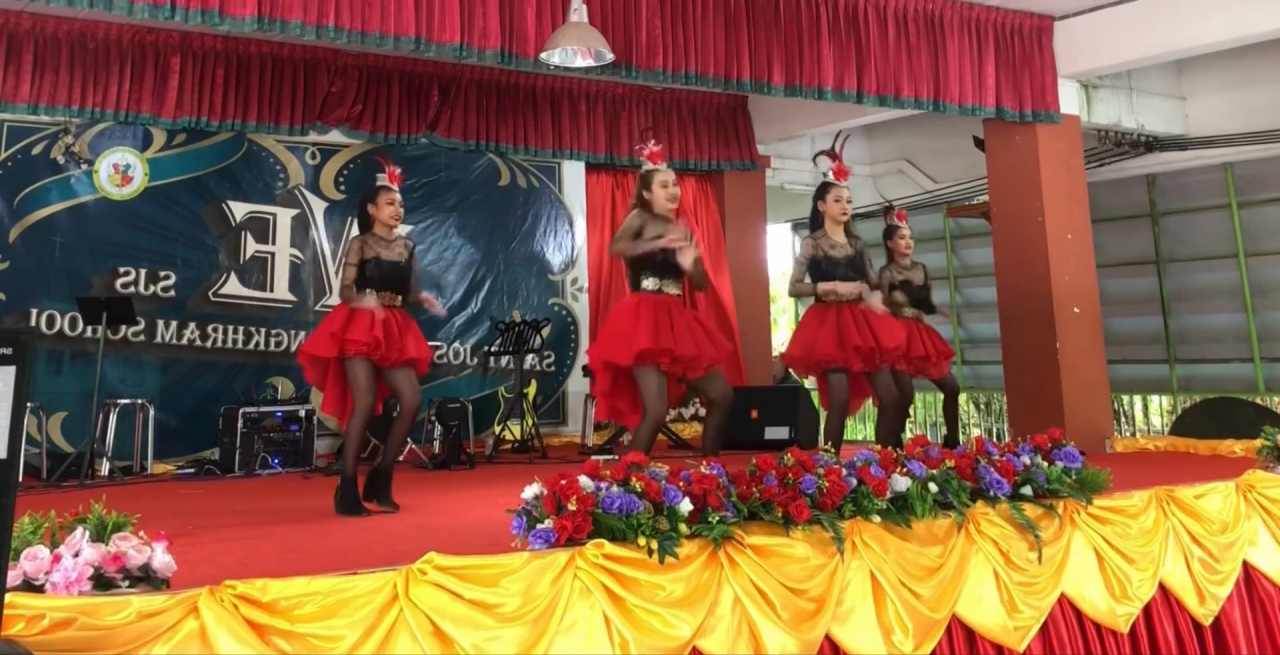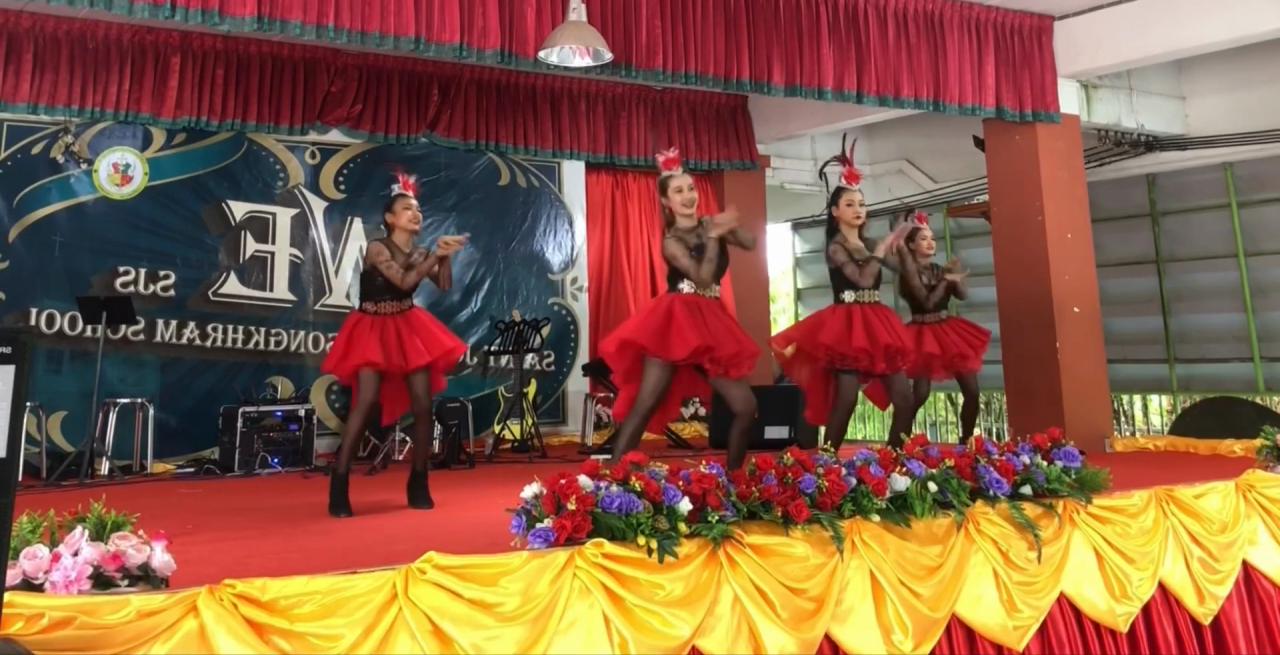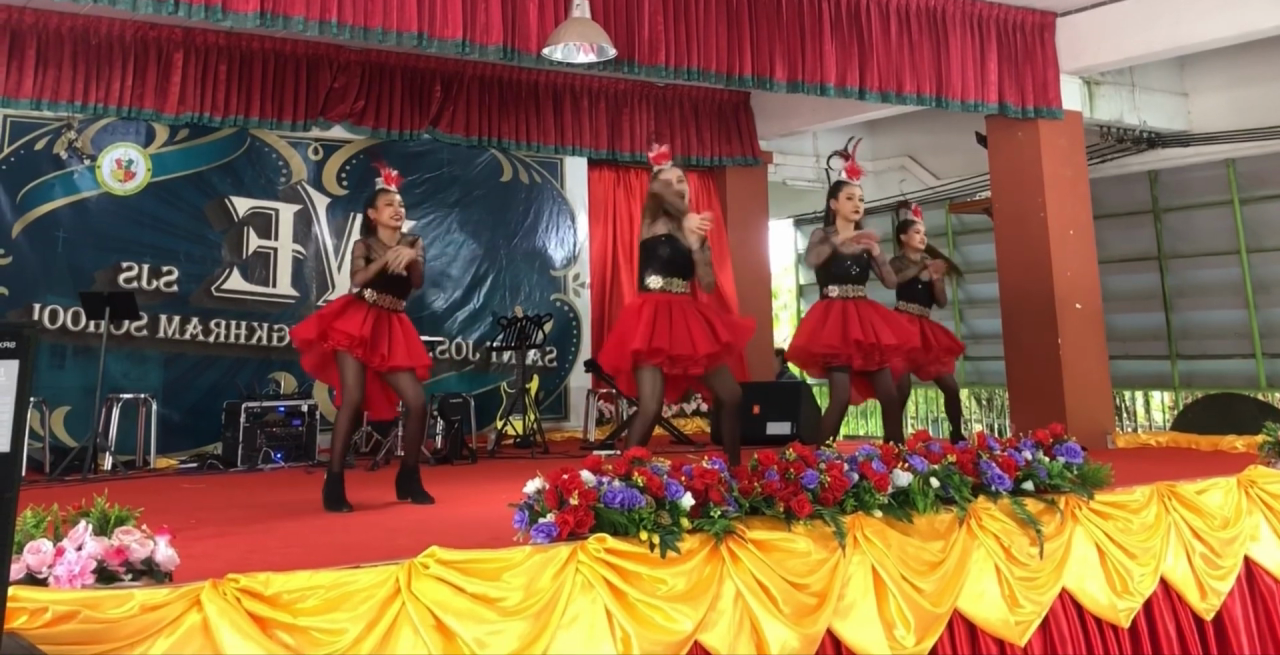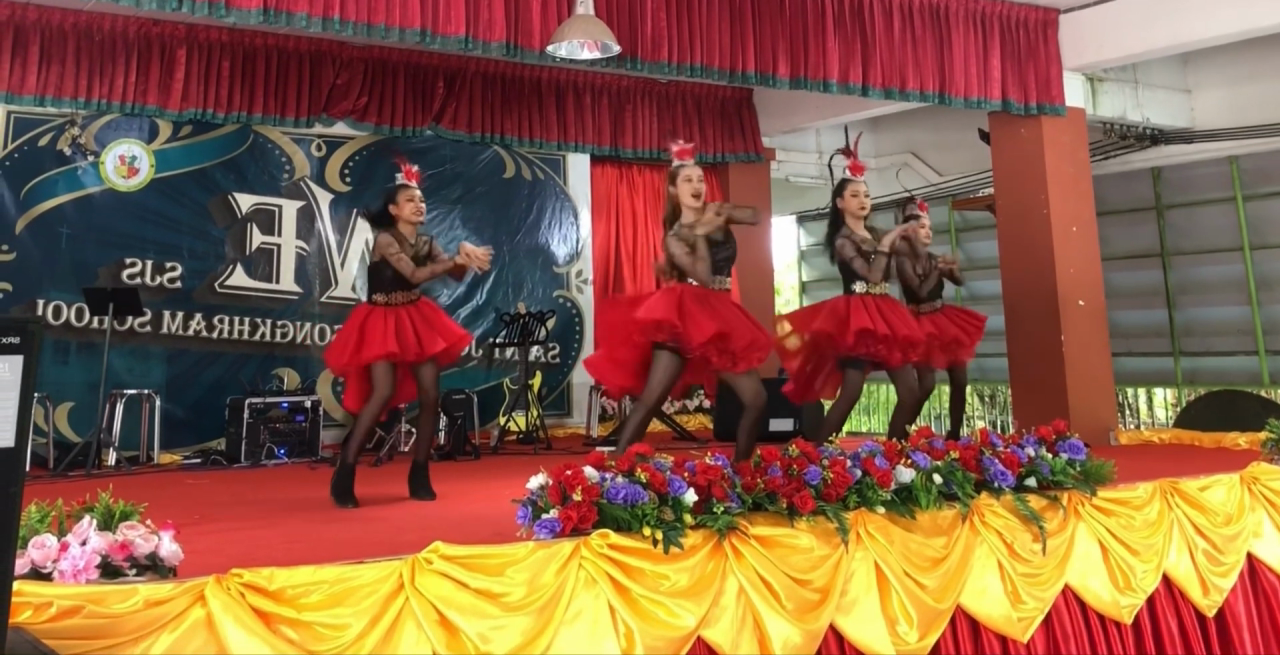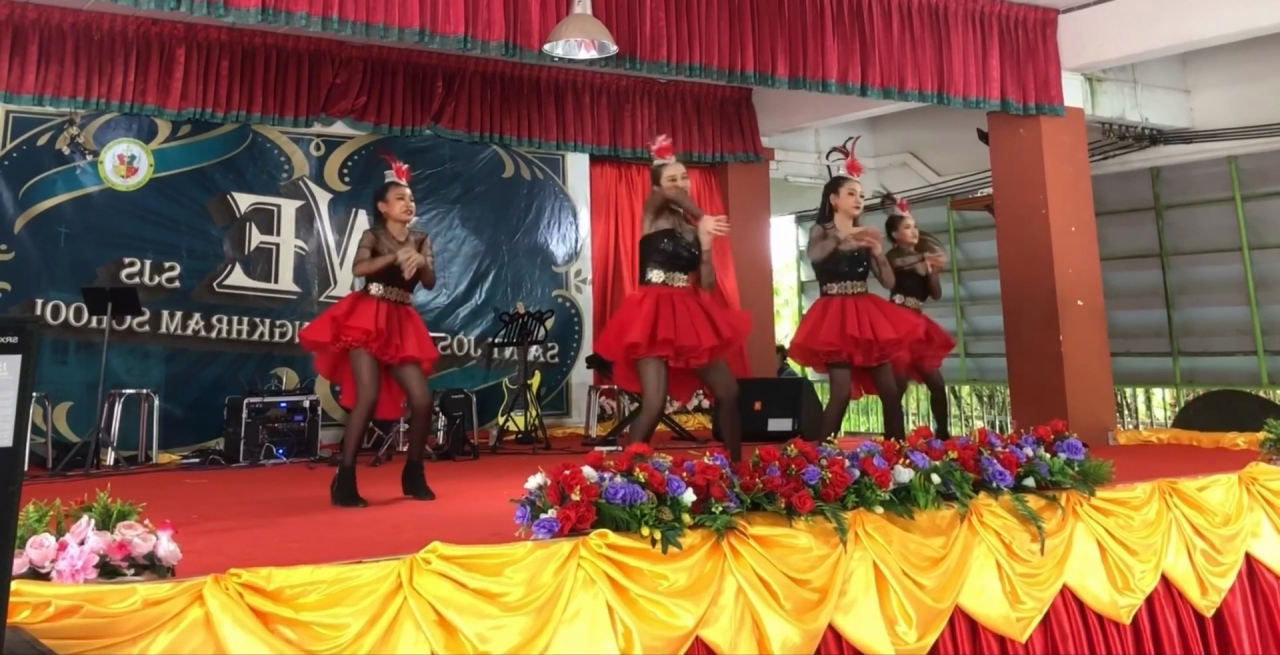
dt=0.4s
person 1, frame 1
left shoulder: (406, 246)
right shoulder: (359, 244)
left elbow: (409, 291)
right elbow: (346, 289)
left wrist: (426, 298)
right wrist: (364, 301)
left hip: (395, 329)
right hip: (359, 326)
left knee: (411, 403)
right knee: (364, 403)
left ankle: (379, 482)
right ankle: (347, 490)
person 1, frame 2
left shoulder: (420, 254)
right shoulder: (377, 248)
left elbow: (445, 285)
right elbow: (404, 281)
left wrist: (444, 255)
right wrist: (437, 253)
left hip: (409, 330)
right hip: (373, 330)
left knee: (423, 407)
right knee: (366, 402)
left ankle: (418, 484)
right ankle: (339, 484)
person 1, frame 3
left shoulder: (413, 243)
right shoulder: (363, 245)
left elbow: (418, 281)
right elbow: (356, 280)
left wrist: (409, 259)
right wrist: (385, 259)
left hip: (392, 329)
right hip: (356, 323)
left knee: (417, 403)
right knee: (352, 401)
left ankle: (409, 478)
right ankle: (334, 483)
person 1, frame 4
left shoulder: (427, 243)
right shoulder: (385, 239)
left elbow: (456, 275)
right elbow: (413, 274)
left wrist: (468, 256)
right wrist: (456, 258)
left hip: (416, 321)
right hip: (382, 321)
left knee: (430, 399)
right knee: (382, 395)
left ankle: (419, 475)
right ankle: (345, 470)
person 1, frame 5
left shoulder: (421, 240)
right shoulder: (372, 237)
left elbow: (430, 282)
right elbow: (359, 268)
left wrist: (419, 263)
right wrist: (396, 257)
left hip: (401, 324)
right hip: (366, 319)
left knee: (422, 402)
right knee: (368, 399)
left ankle: (413, 474)
right ankle: (345, 479)
person 2, frame 1
left shoulder: (684, 232)
right shoulder: (639, 220)
left elbow: (701, 284)
right elbow: (616, 248)
left wrist: (691, 266)
right wrist: (661, 243)
left hip: (678, 321)
right hip: (643, 320)
left knee: (721, 396)
right knee: (656, 412)
person 2, frame 2
left shoulder: (711, 225)
right shoulder: (672, 241)
left elbow: (750, 243)
right elbow: (705, 275)
left wrist: (727, 228)
right wrist: (713, 236)
left hip: (711, 325)
right hip: (673, 323)
left knee: (746, 407)
right knee: (643, 407)
person 2, frame 3
left shoulder: (698, 234)
right shoulder: (653, 219)
left elbow: (707, 283)
right elbow: (658, 192)
left wrist: (694, 245)
right wrist: (685, 216)
left hip: (689, 318)
right hip: (650, 318)
left knee: (731, 398)
right knee: (650, 408)
left ankle: (735, 471)
person 2, frame 4
left shoulder: (718, 212)
right shoulder: (675, 236)
left elbow: (749, 215)
right elbow: (703, 276)
left wrist: (723, 213)
right wrist: (701, 233)
left hip: (720, 318)
right hip: (681, 316)
left knee: (756, 398)
right knee: (650, 400)
person 2, frame 5
left shoulder: (696, 228)
right shoulder: (655, 212)
left elbow: (707, 283)
right elbow: (667, 196)
left wrist: (705, 243)
right wrist: (701, 220)
left hip: (688, 314)
right hip: (652, 315)
left knee: (729, 395)
right knee: (654, 405)
person 3, frame 1
left shoulder: (857, 244)
right shoulder: (812, 243)
left elbow: (873, 284)
right elbow: (794, 288)
left wrist: (875, 297)
right wrist: (831, 286)
left hip: (862, 325)
right hip: (828, 324)
left knee: (890, 398)
right knee: (840, 401)
person 3, frame 2
left shoulder: (870, 244)
right shoulder: (835, 246)
right elbow: (864, 279)
left wrist: (897, 243)
right wrist: (881, 249)
left hip: (878, 324)
right hip: (847, 324)
left knee: (905, 399)
right knee: (845, 401)
person 3, frame 3
left shoulder: (867, 241)
right shoulder: (822, 235)
left elbow: (891, 282)
right elbow: (812, 260)
left wrist: (876, 252)
right wrist: (841, 239)
left hip: (865, 319)
right hip: (833, 320)
left knee: (890, 396)
right knee: (840, 398)
person 3, frame 4
left shoulder: (875, 233)
right shoulder: (842, 240)
right elbow: (873, 275)
left wrist: (900, 235)
right wrist: (886, 244)
left hip: (884, 316)
right hip: (856, 317)
left knee: (911, 393)
right knee: (850, 394)
person 3, frame 5
left shoulder: (866, 238)
right shoulder: (821, 232)
left elbow: (889, 283)
right elbow: (815, 255)
left wrist: (878, 253)
right wrist: (845, 236)
left hip: (867, 316)
right hip: (834, 317)
left knee: (890, 391)
right knee: (841, 393)
person 4, frame 1
left shoulder: (921, 269)
right shoulder: (887, 272)
left elbow: (927, 304)
right elbow: (883, 301)
left wrist: (938, 310)
right wrist: (893, 300)
left hip: (921, 333)
left knee: (952, 388)
right knee: (905, 395)
left ankle: (952, 440)
person 4, frame 2
left shoulder: (939, 269)
right shoulder: (910, 270)
left elbow: (962, 295)
right elbow: (927, 302)
left wrist: (954, 275)
right wrist: (945, 280)
left hip: (950, 332)
right hip: (924, 336)
left knee: (972, 392)
right knee: (920, 395)
left ankle: (967, 441)
person 4, frame 3
left shoulder: (935, 263)
right shoulder: (896, 262)
left elbow: (942, 302)
right elbow: (895, 279)
left wrist: (936, 278)
right wrist: (923, 267)
left hip: (926, 331)
left knee: (951, 388)
right knee: (902, 391)
left ankle: (957, 435)
person 4, frame 4
left shoulder: (933, 258)
right shoulder: (903, 260)
left elbow: (959, 281)
right elbow: (921, 291)
left wrist: (951, 268)
right wrist: (938, 269)
left hip: (945, 321)
right hip: (922, 324)
left knee: (959, 383)
right knee: (926, 386)
left ankle: (955, 434)
person 4, frame 5
left shoulder: (927, 256)
right shoulder: (893, 255)
left elbow: (936, 295)
right elbow: (897, 264)
left wrist: (933, 271)
right wrist: (923, 257)
left hip: (918, 325)
left knee: (937, 385)
right knee: (898, 385)
left ankle: (943, 435)
